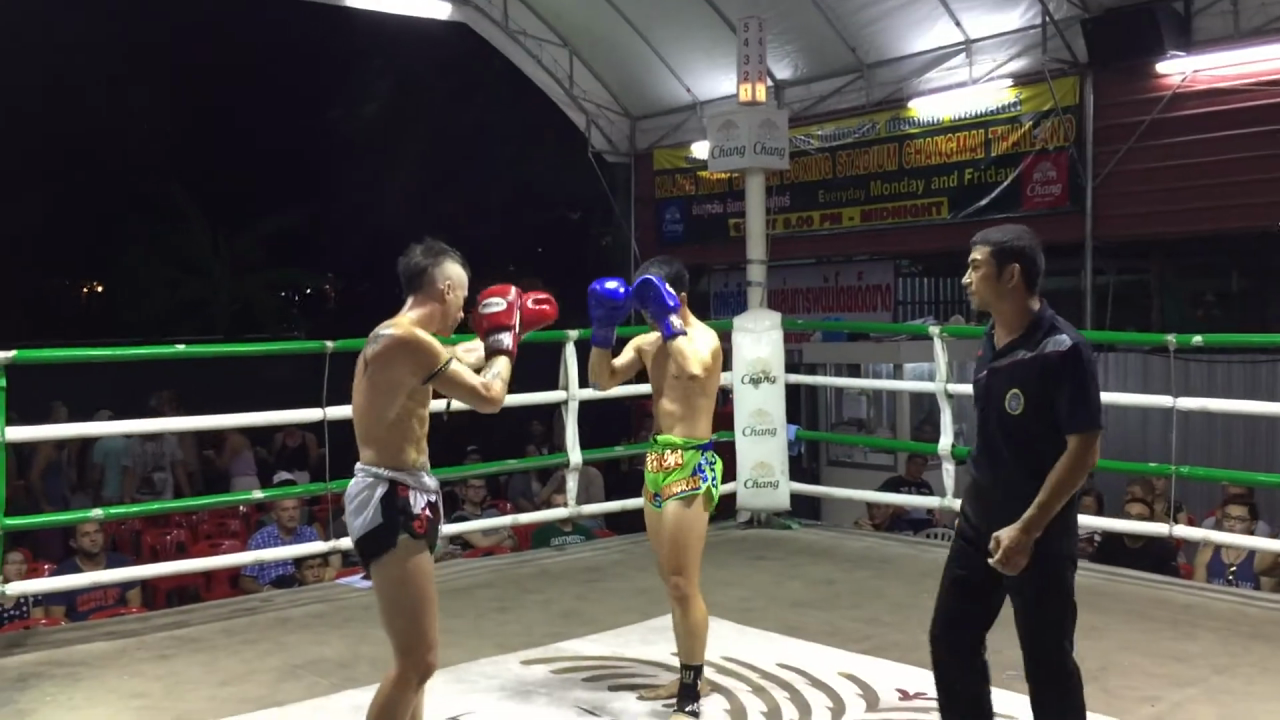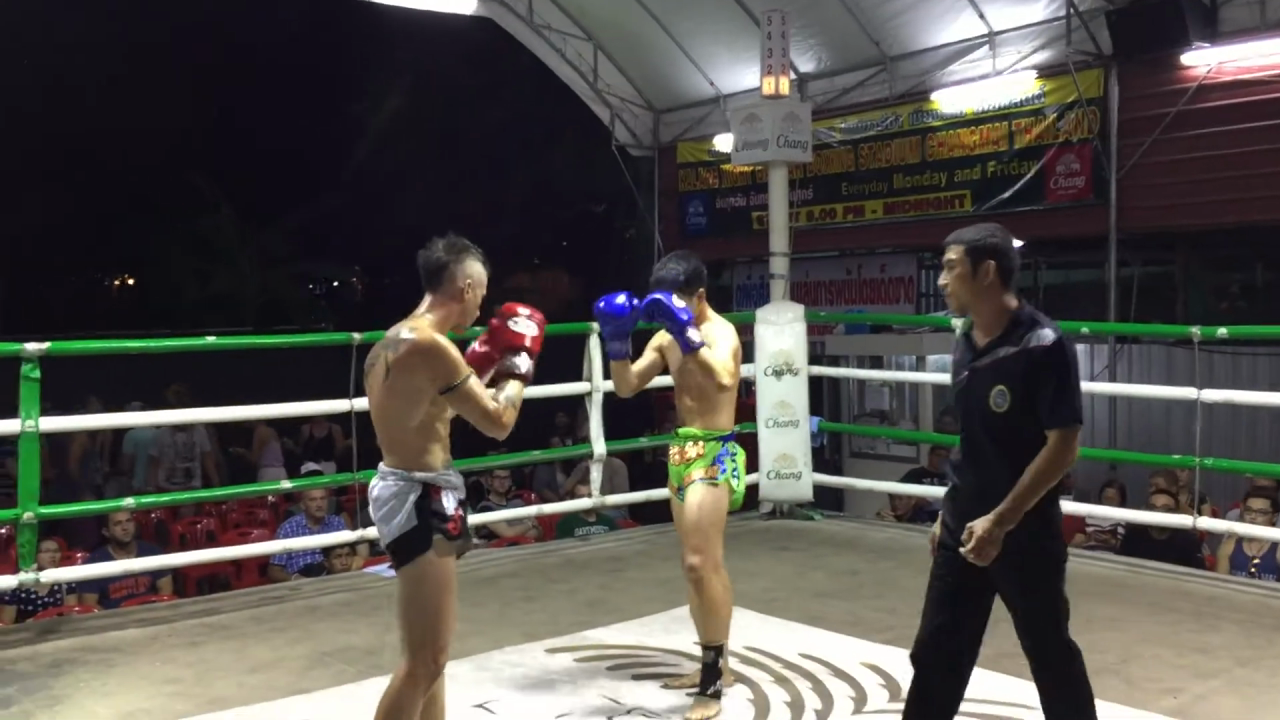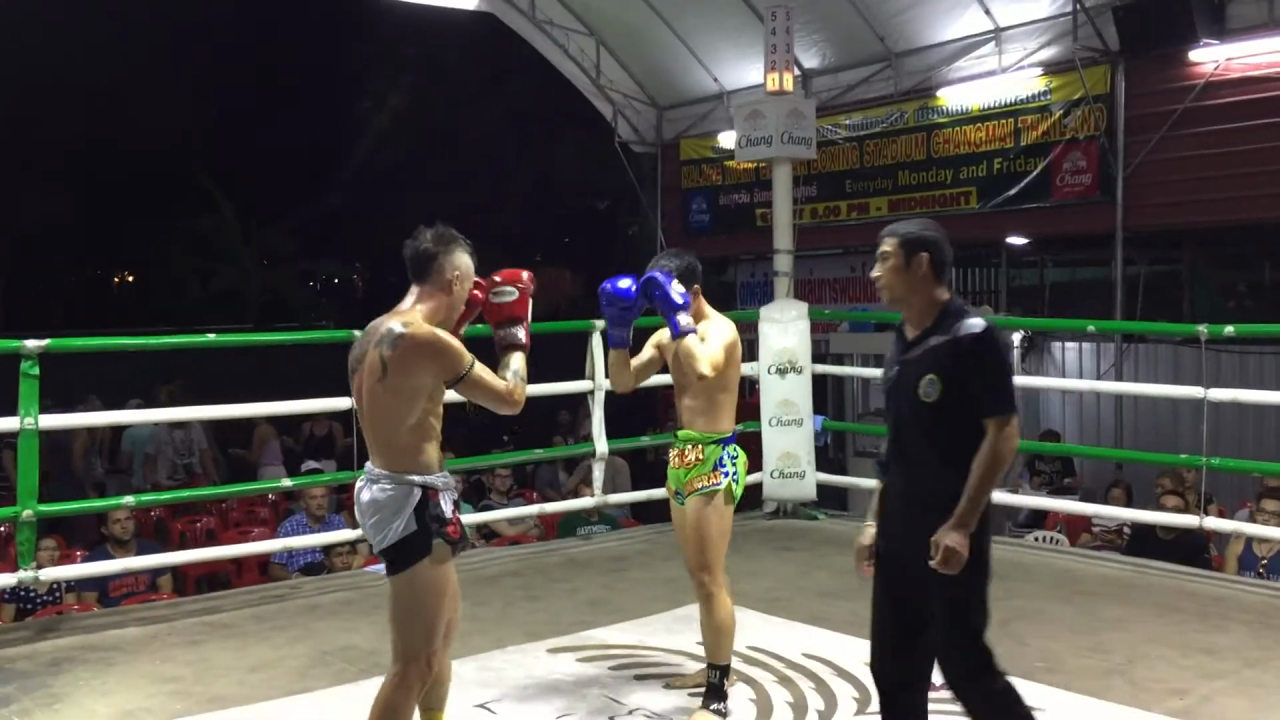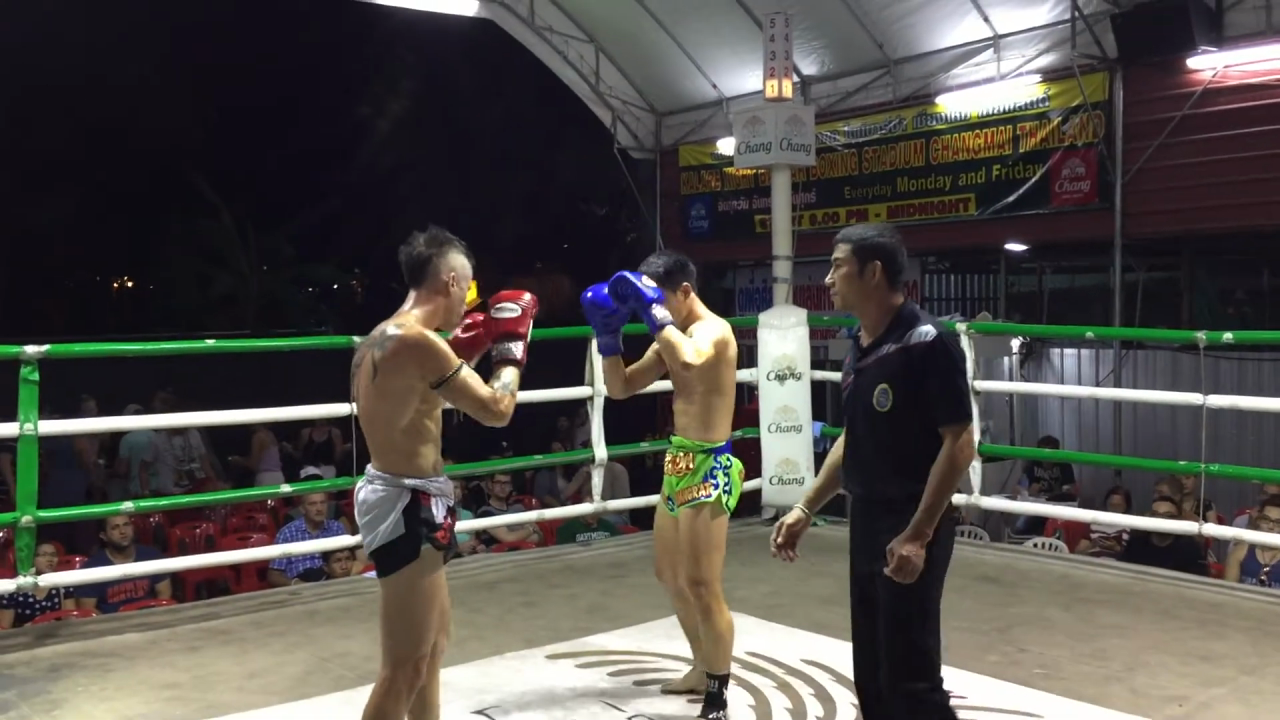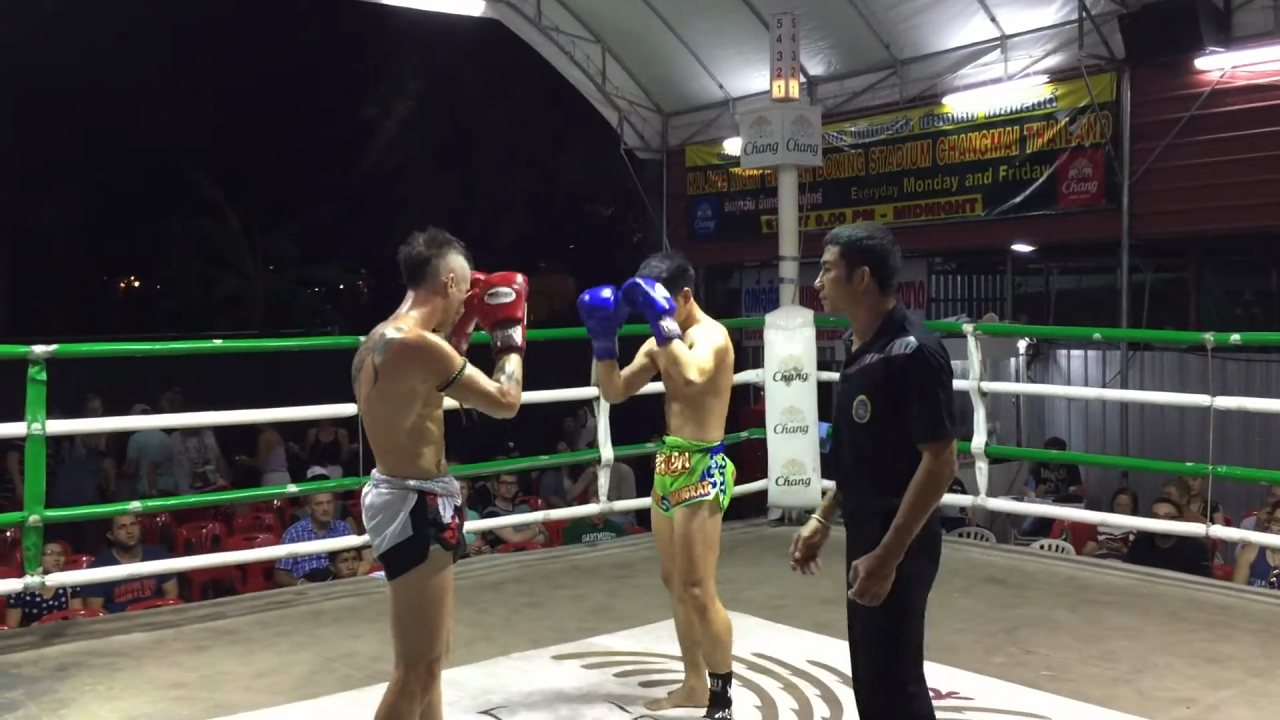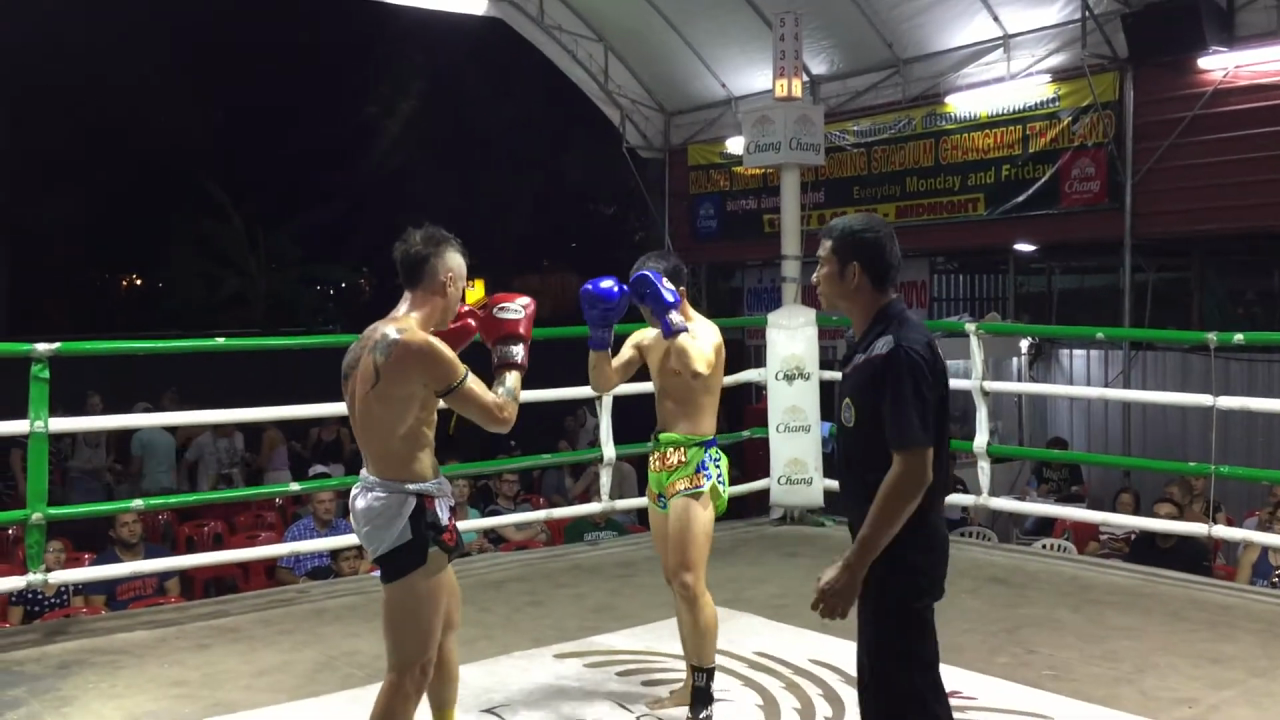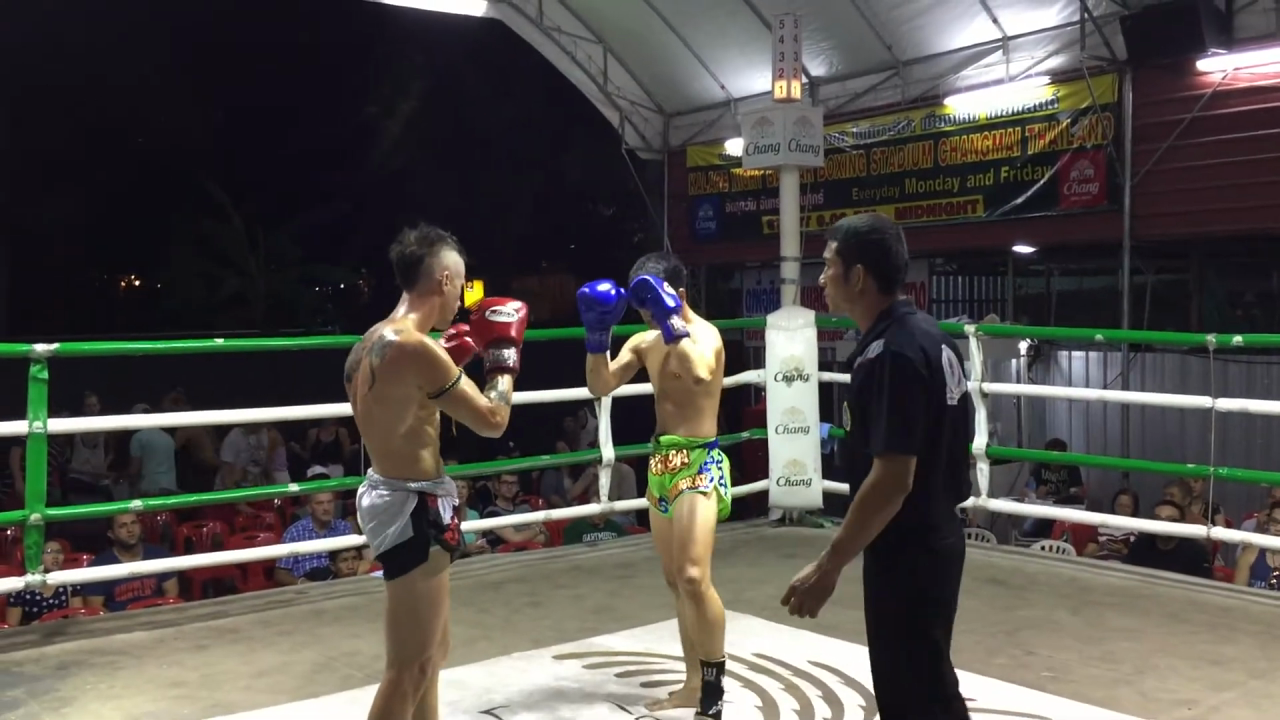
dt=0.3s
person 1, frame 1
left shoulder: (1062, 349)
right shoulder: (989, 341)
left elbow: (1083, 451)
left wrist: (1027, 529)
left hip: (1040, 525)
right hip: (981, 516)
left knee: (1047, 655)
right knee: (950, 637)
person 1, frame 2
left shoulder: (1044, 345)
right shoulder: (966, 344)
left elbow: (1063, 446)
left wrist: (1001, 521)
left hip: (1025, 527)
right hip: (964, 521)
left knee: (1050, 654)
right knee: (936, 654)
person 1, frame 3
left shoulder: (974, 337)
right shoulder: (901, 341)
left elbow: (1002, 437)
left wrist: (960, 525)
right wrist: (876, 520)
left hip: (952, 530)
right hip: (900, 525)
left knee: (965, 663)
right knee: (893, 664)
person 1, frame 4
left shoulder: (927, 343)
right shoulder: (860, 347)
left elbow: (958, 445)
left wrist: (919, 535)
right wrist: (805, 508)
left hip: (910, 535)
right hip: (867, 529)
left knee: (908, 677)
right knee: (872, 674)
person 1, frame 5
left shoulder: (912, 352)
right shoulder: (860, 347)
left elbow: (939, 462)
left wrist: (889, 555)
right wrist: (823, 517)
left hip: (897, 546)
right hip: (868, 536)
right knee: (873, 679)
person 1, frame 6
left shoulder: (897, 351)
right shoulder: (875, 342)
left elbow: (913, 471)
left wrist: (853, 565)
left hip: (898, 550)
right hip: (890, 543)
person 1, frame 7
left shoulder: (891, 354)
right shoulder: (926, 334)
left elbow: (892, 478)
left wrist: (827, 567)
left hip: (908, 551)
right hip: (934, 538)
right knee: (929, 679)
person 2, frame 1
left shoulder: (393, 338)
right shoulder: (408, 340)
left elbow: (464, 359)
right elbow: (488, 397)
left wrist: (516, 324)
right wrist: (503, 335)
left hip: (395, 497)
right hip: (393, 502)
left knee: (417, 648)
right knee: (417, 659)
person 2, frame 2
left shoulder: (395, 340)
right shoulder: (429, 345)
right elbow: (498, 422)
left wrist: (480, 361)
right wrist: (519, 357)
left hip: (409, 491)
right hip: (421, 499)
left knee: (433, 643)
right knee: (425, 659)
person 2, frame 3
left shoulder: (375, 333)
right shoulder: (425, 339)
right elbow: (510, 399)
left wrist: (458, 323)
right wrist: (513, 327)
left hip: (387, 488)
right hip: (413, 500)
left knee: (443, 619)
right knee: (416, 661)
person 2, frame 4
left shoulder: (380, 337)
right shoulder: (417, 342)
right elbow: (496, 410)
left wrist: (464, 348)
right wrist: (510, 341)
left hip: (396, 495)
right hip: (409, 504)
left knee: (433, 639)
right knee: (406, 667)
person 2, frame 5
left shoulder: (380, 340)
right shoulder: (416, 344)
right elbow: (505, 401)
left wrist: (462, 327)
right wrist: (508, 327)
left hip: (402, 498)
right hip: (415, 508)
left knee: (430, 653)
right knee: (418, 667)
person 2, frame 6
left shoulder: (369, 340)
right shoulder: (419, 346)
right elbow: (500, 416)
left wrist: (448, 346)
right wrist: (511, 345)
left hip: (384, 496)
right hip: (409, 509)
left knee: (446, 623)
right knee: (411, 669)
person 2, frame 7
left shoulder: (374, 341)
right shoulder: (414, 348)
right elbow: (492, 421)
left wrist: (449, 360)
right wrist: (503, 349)
left hip: (396, 499)
right hip: (414, 509)
left knee: (430, 649)
right knee: (408, 668)
person 3, frame 1
left shoulder: (702, 337)
right shoulder: (646, 342)
left elbow: (693, 373)
right elbow: (600, 380)
left wrist: (668, 320)
right wrist: (603, 328)
left hip: (691, 465)
right hip: (657, 462)
left knee: (683, 583)
right knee: (672, 579)
right ankle: (689, 677)
person 3, frame 2
left shoulder: (720, 332)
right shoulder: (665, 339)
left elbow: (724, 381)
right elbow: (625, 388)
left wrist: (687, 330)
right wrist: (617, 341)
left hip: (714, 455)
right hip: (681, 454)
left knee: (698, 564)
right knee: (706, 566)
right ankle: (715, 666)
person 3, frame 3
left shoulder: (718, 329)
right shoulder: (667, 336)
left elbow: (704, 370)
right elbow: (622, 382)
left wrist: (677, 315)
right wrist: (618, 328)
left hip: (715, 460)
right hip: (682, 457)
left knee: (707, 578)
right knee: (702, 573)
right ankle: (717, 665)
person 3, frame 4
left shoulder: (713, 330)
right shoulder: (670, 337)
left elbow: (688, 361)
right elbow: (620, 388)
left wrist: (655, 311)
right wrist: (608, 335)
left hip: (708, 467)
right hip: (679, 464)
left knee: (703, 589)
right knee: (668, 574)
right ankle: (704, 667)
person 3, frame 5
left shoulder: (710, 335)
right shoulder: (656, 343)
left elbow: (693, 375)
right elbow: (614, 392)
left wrist: (664, 321)
right wrist: (602, 338)
left hip: (701, 468)
right hip: (668, 465)
left knee: (698, 591)
right knee: (675, 584)
person 3, frame 6
left shoulder: (704, 331)
right shoulder: (645, 339)
left elbow: (700, 371)
right elbow: (602, 382)
left wrist: (670, 314)
right wrist: (600, 329)
left hip: (696, 462)
right hip: (661, 461)
left knee: (689, 581)
right knee: (675, 581)
person 3, frame 7
left shoulder: (703, 334)
right shoulder: (644, 342)
left elbow: (700, 375)
right elbow: (599, 385)
left wrist: (669, 320)
right wrist: (597, 331)
left hip: (698, 464)
right hip: (660, 464)
left knee: (694, 578)
right knee: (676, 582)
